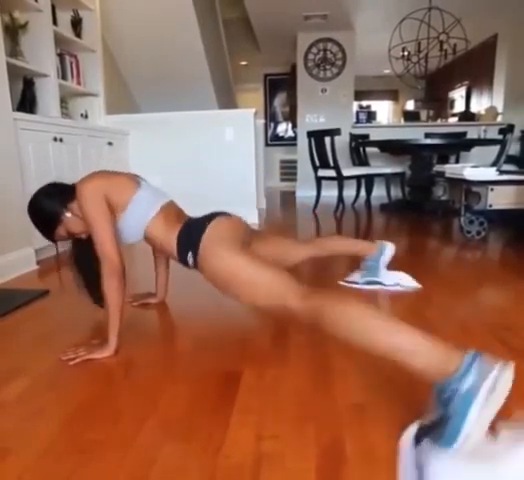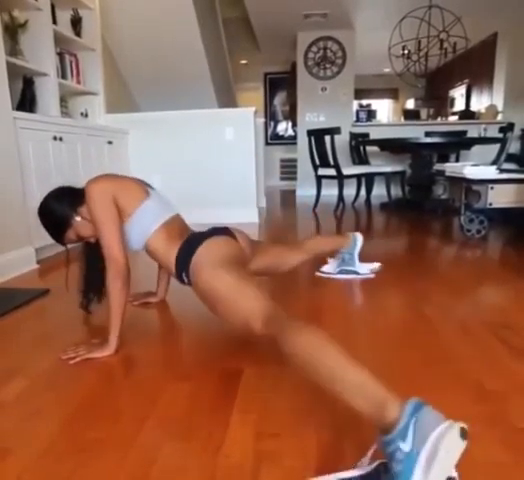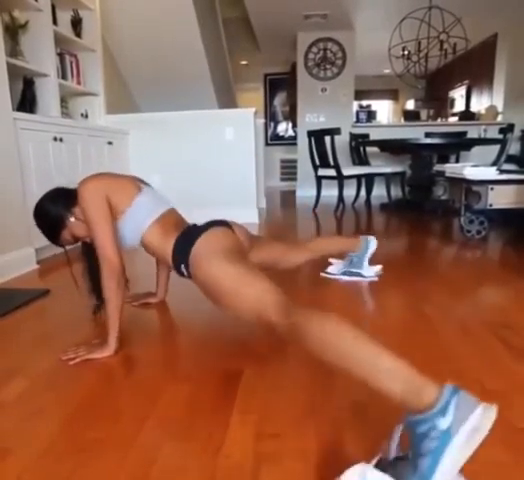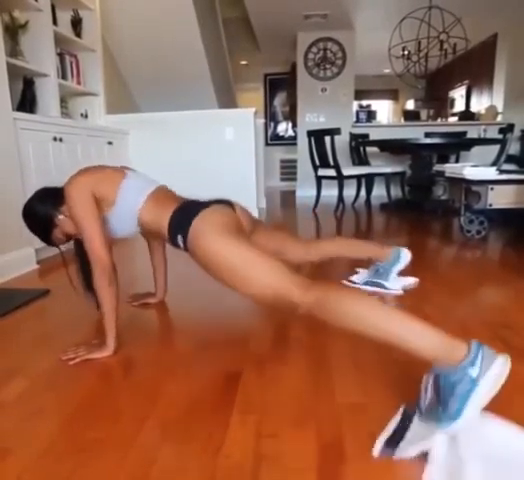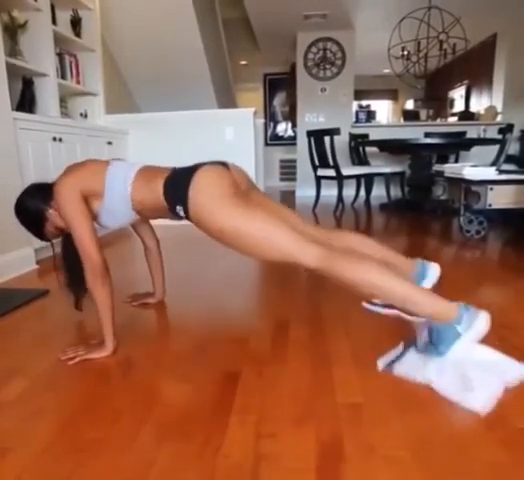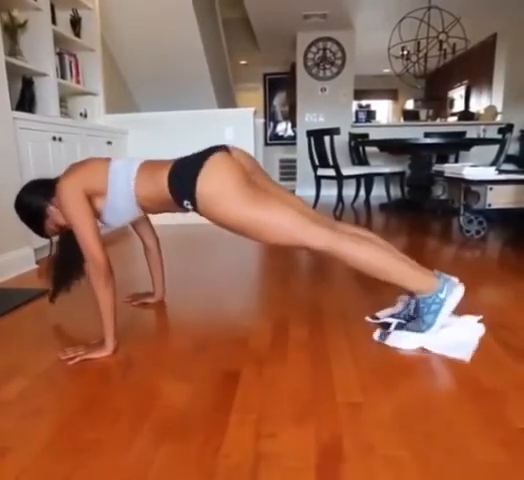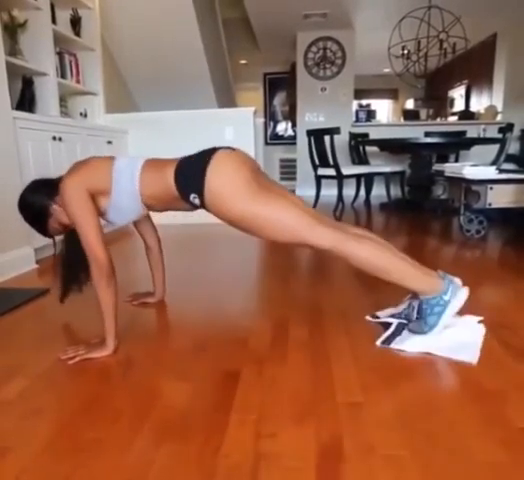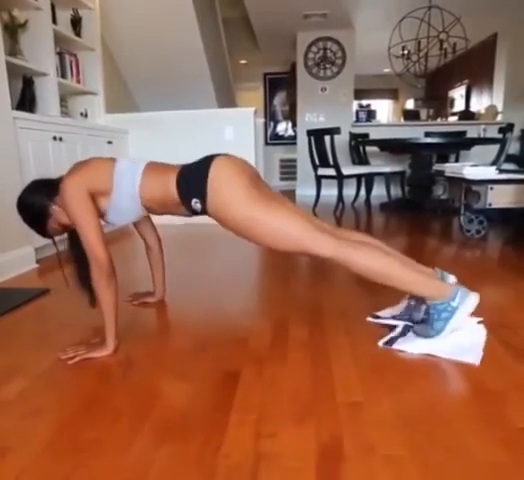
dt=0.2s
person 1, frame 1
left shoulder: (89, 190)
right shoulder: (112, 188)
left elbow: (111, 267)
left wrist: (110, 342)
right wrist: (159, 293)
left hip: (208, 241)
right hip: (222, 230)
left knee: (305, 303)
right knee: (303, 248)
left ankle: (460, 371)
right ankle: (374, 249)
person 1, frame 2
left shoulder: (98, 192)
right shoulder: (121, 190)
left elbow: (117, 264)
left wrist: (111, 341)
right wrist: (159, 292)
left hip: (204, 258)
right hip: (226, 239)
left knee: (274, 322)
right knee: (292, 253)
left ankle: (401, 420)
right ankle: (346, 242)
person 1, frame 3
left shoulder: (90, 191)
right shoulder: (117, 188)
left elbow: (111, 265)
left wrist: (110, 342)
right wrist: (159, 293)
left hip: (204, 250)
right hip: (223, 232)
left knee: (285, 314)
right knee: (296, 252)
right ankle: (357, 245)
person 1, frame 4
left shoulder: (78, 189)
right shoulder: (104, 185)
left elbow: (103, 266)
right elbow: (155, 230)
left wrist: (109, 341)
right wrist: (159, 292)
left hip: (201, 226)
right hip: (223, 212)
left knee: (302, 293)
right knee: (305, 250)
left ankle: (461, 360)
right ankle: (386, 255)
person 1, frame 5
left shoulder: (67, 188)
right shoulder: (94, 185)
left elbow: (95, 265)
right elbow: (148, 232)
left wrist: (108, 341)
right wrist: (158, 292)
left hip: (199, 189)
right hip: (217, 176)
left knee: (311, 255)
right knee: (316, 234)
left ankle: (451, 316)
right ankle: (413, 268)
person 1, frame 6
left shoulder: (69, 190)
right shoulder: (98, 187)
left elbow: (97, 263)
right elbow: (147, 233)
left wrist: (107, 342)
right wrist: (158, 292)
left hip: (205, 179)
right hip: (222, 162)
left knee: (321, 237)
right knee: (324, 225)
left ankle: (434, 293)
right ankle: (418, 274)
person 1, frame 7
left shoulder: (74, 187)
right shoulder: (102, 188)
left elbow: (101, 264)
right elbow: (149, 234)
left wrist: (109, 341)
right wrist: (158, 292)
left hip: (211, 175)
right hip: (220, 167)
left knee: (324, 236)
right knee: (326, 225)
left ankle: (437, 290)
right ankle: (427, 281)
person 1, frame 8
left shoulder: (73, 187)
right shoulder: (100, 187)
left elbow: (101, 262)
right elbow: (149, 234)
left wrist: (109, 340)
right wrist: (158, 292)
left hip: (212, 182)
right hip: (216, 178)
left knee: (324, 245)
right knee: (325, 232)
left ankle: (445, 296)
right ankle: (429, 276)
